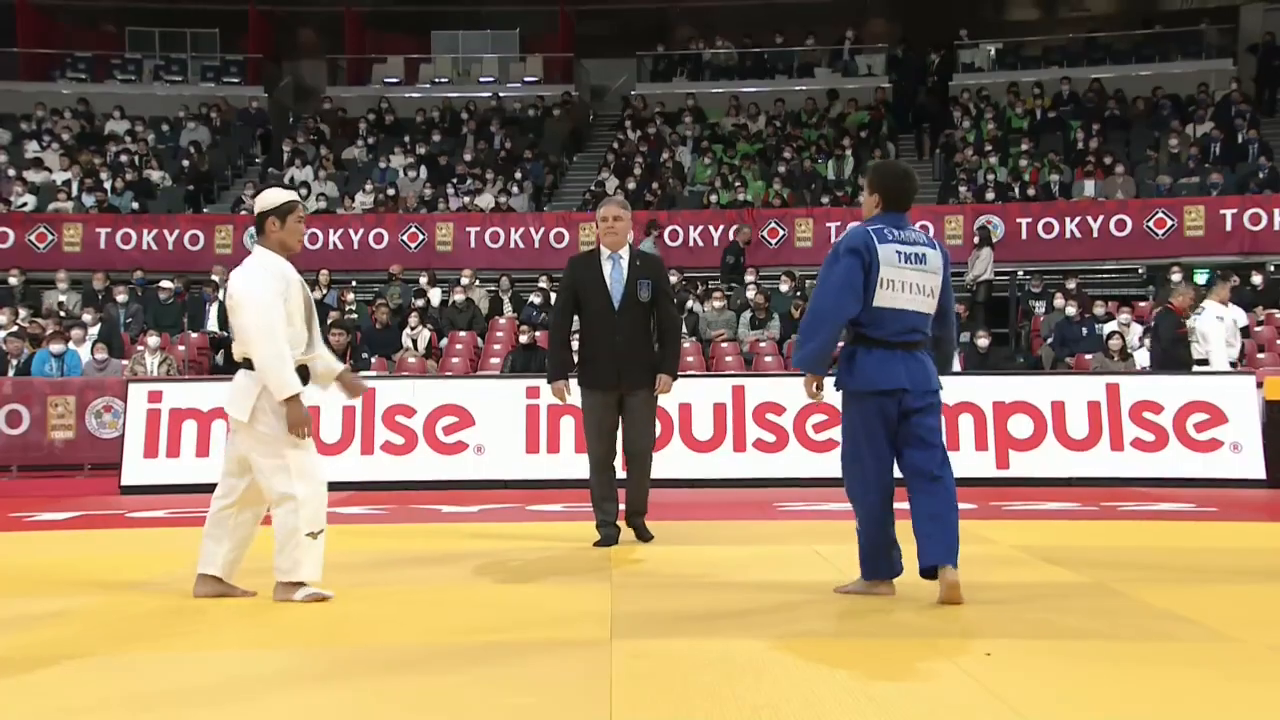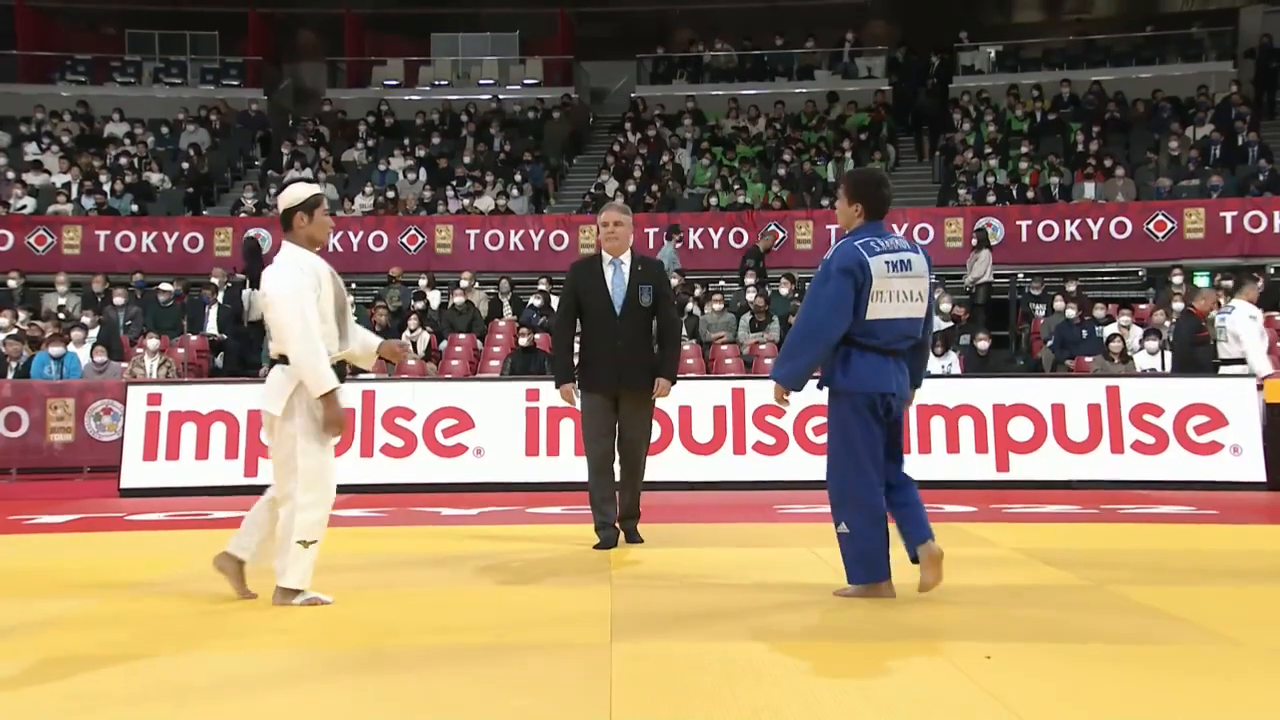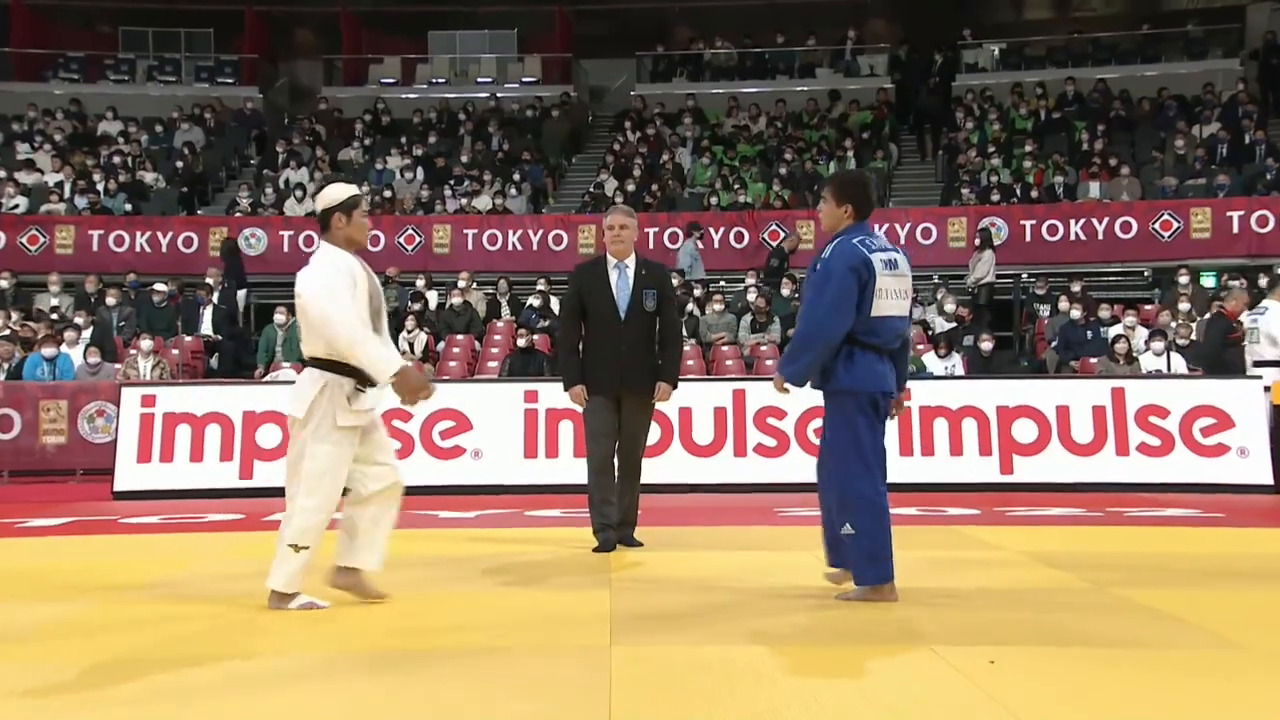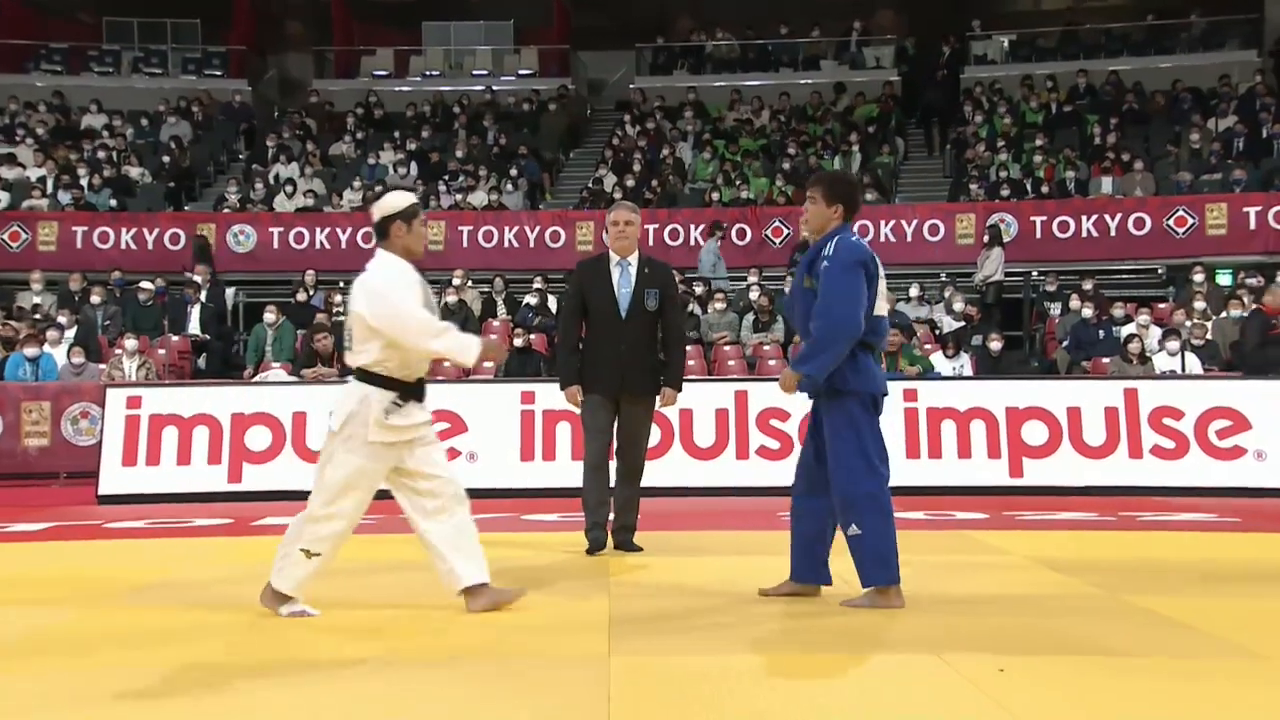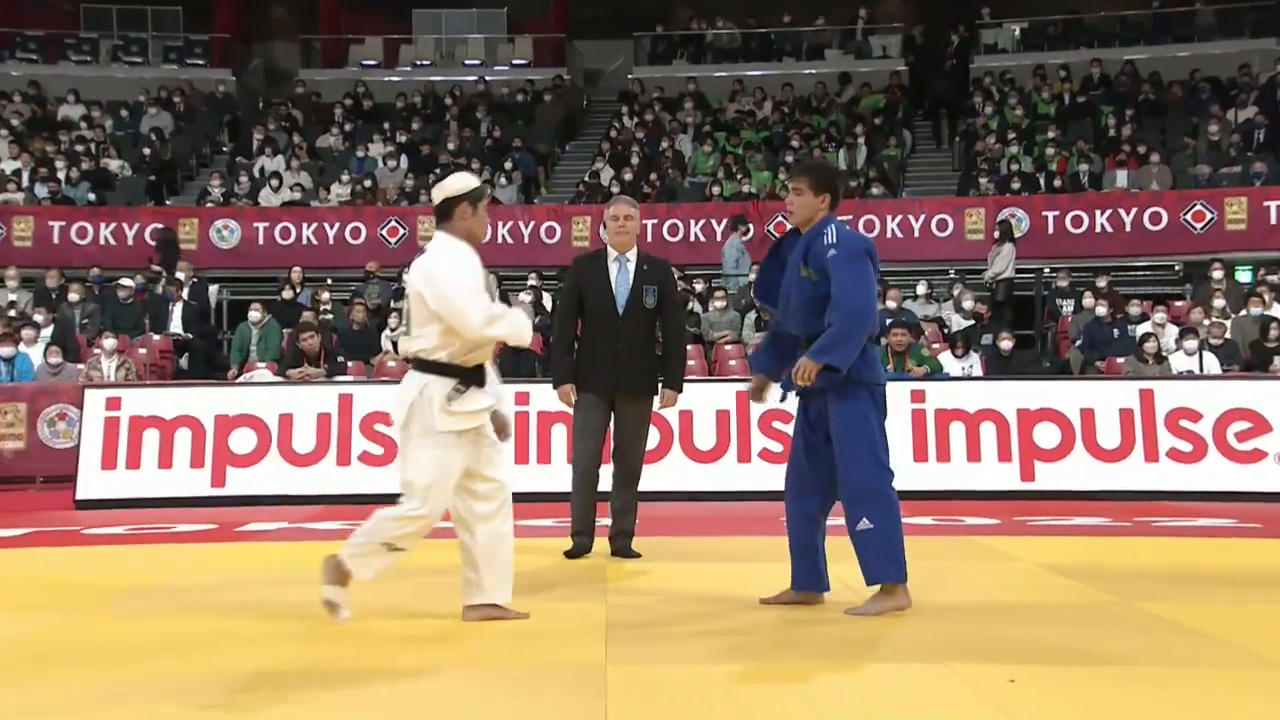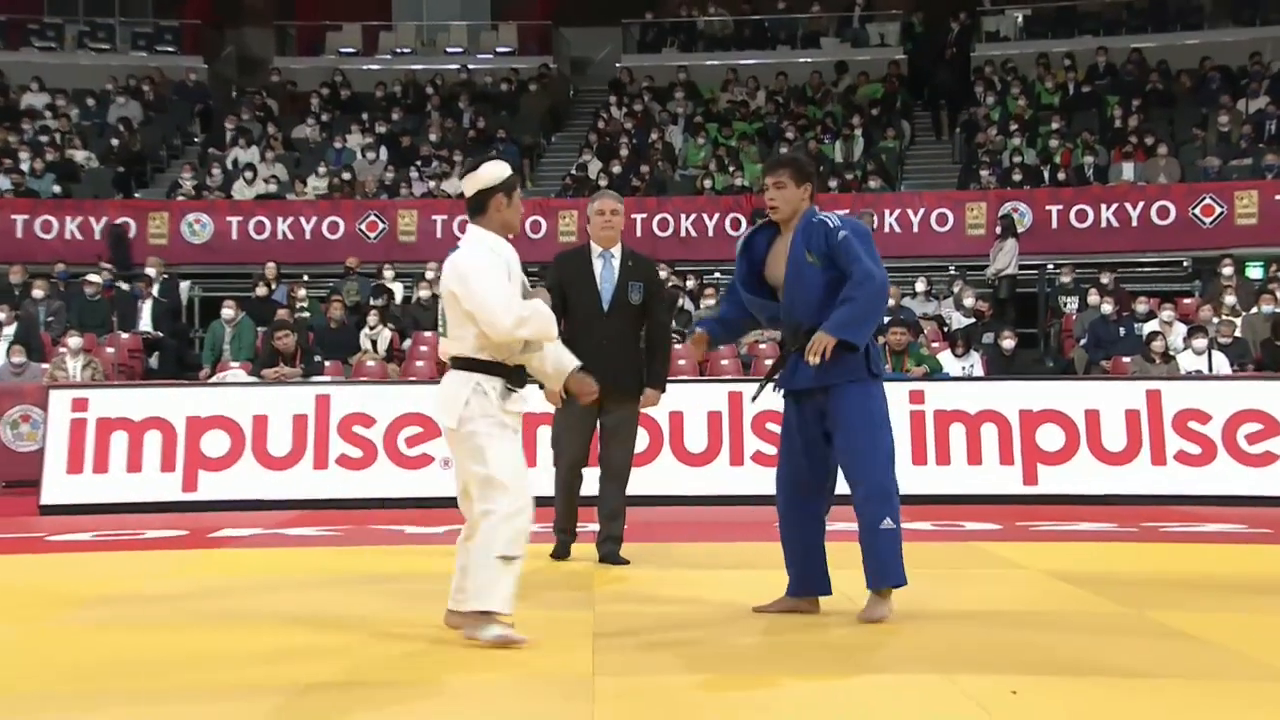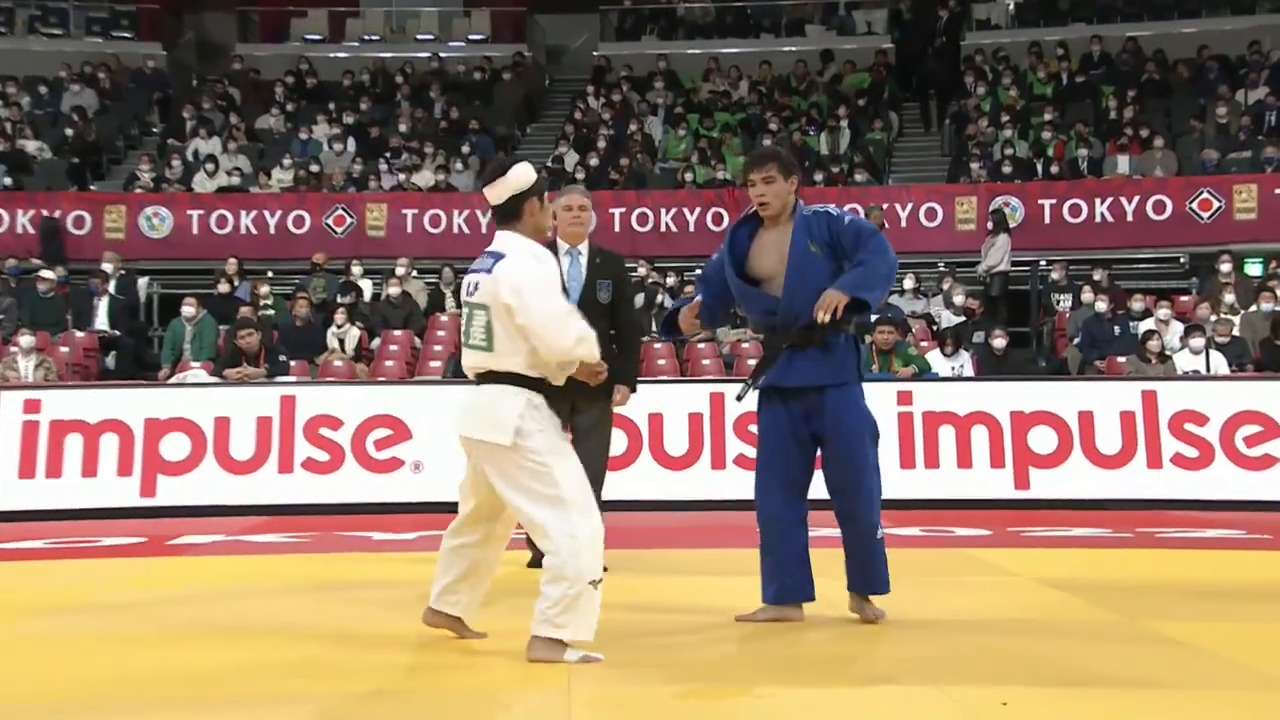
dt=0.2s
person 1, frame 1
left shoulder: (857, 243)
right shoulder: (935, 249)
left elbow: (829, 308)
right elbow: (943, 322)
left wrist: (812, 363)
right wrist: (937, 366)
left hip: (868, 371)
right hip: (918, 371)
left knee: (869, 478)
right knee: (930, 472)
person 1, frame 2
left shoulder: (846, 256)
right shoulder: (916, 254)
left elbow: (817, 324)
right elbow: (923, 325)
left wrist: (787, 375)
right wrist: (910, 380)
left hip: (856, 377)
right hip: (895, 375)
left knee: (853, 480)
right knee: (888, 471)
person 1, frame 3
left shoulder: (841, 254)
right shoulder: (892, 253)
left elbow: (820, 324)
right elbow: (899, 324)
left wrist: (789, 369)
right wrist: (897, 382)
left hip: (851, 376)
right hip: (878, 372)
left knee: (854, 478)
right knee: (838, 472)
person 1, frame 4
left shoulder: (839, 253)
right shoulder: (851, 252)
left elbow: (838, 324)
left wrist: (801, 367)
left hip: (845, 380)
right hip: (844, 380)
left knee: (859, 480)
right knee: (812, 480)
right ankle: (805, 575)
person 1, frame 5
left shoulder: (840, 243)
right shoulder: (802, 245)
left elbow: (857, 310)
right elbow: (789, 318)
left wrist: (821, 357)
right wrist: (766, 367)
left hip: (848, 375)
right hip: (822, 379)
left knee: (864, 477)
right knee: (805, 483)
right ankle: (808, 583)
person 1, frame 6
left shoulder: (835, 230)
right shoulder: (763, 245)
left elbow: (871, 284)
right elbow: (743, 303)
left wrist: (835, 330)
right wrist: (710, 331)
left hip: (849, 368)
right hip: (803, 377)
left knee: (870, 473)
right knee: (798, 485)
left ankle: (883, 587)
right ankle: (805, 590)
person 1, frame 7
left shoulder: (827, 223)
right shoulder: (741, 243)
left elbow: (879, 256)
right elbow: (714, 292)
left wrist: (845, 289)
right wrist: (689, 313)
left hip: (832, 368)
right hip: (781, 371)
left knee: (855, 483)
right knee: (777, 490)
left ankle: (862, 590)
right ankle: (786, 598)
person 2, frame 1
left shoulder: (278, 272)
right shoulder: (256, 274)
left elbow: (302, 341)
right elbow: (266, 345)
left wrist: (339, 374)
right wrist: (292, 397)
left hip: (269, 395)
right hip: (266, 395)
left knee: (241, 489)
right knee: (301, 486)
left ankle: (212, 575)
right ankle: (292, 579)
person 2, frame 2
left shoulder: (312, 266)
right shoulder: (288, 271)
left elbow: (339, 330)
right elbow: (301, 340)
left wrist: (379, 348)
right wrist: (328, 393)
left hip: (307, 391)
right hip: (299, 392)
left knee: (292, 488)
right knee: (309, 492)
left ankle: (236, 556)
right ankle: (289, 584)
person 2, frame 3
left shoulder: (352, 267)
right shoulder: (323, 271)
left elbow: (370, 330)
right elbow: (350, 334)
left wrist: (402, 368)
right wrist: (396, 374)
left hip: (352, 398)
right hip: (328, 394)
left knee: (383, 481)
right knee: (313, 494)
left ankle: (349, 567)
right ankle: (283, 587)
person 2, frame 4
left shoulder: (404, 277)
right shoulder: (380, 280)
right elbow: (420, 335)
left wrist: (418, 402)
right wrist: (477, 348)
left hip: (403, 412)
right hip: (370, 410)
left knee: (442, 497)
right knee: (333, 505)
left ankle: (475, 588)
right ankle: (281, 589)
person 2, frame 5
left shoulder: (459, 260)
right shoulder: (441, 260)
right elbow: (478, 321)
left wrist: (495, 404)
right wrist: (521, 325)
left hip: (463, 399)
right hip: (435, 398)
left knee: (489, 499)
right knee: (423, 505)
left ankle: (485, 598)
right ankle: (343, 567)
person 2, frame 6
left shoulder: (494, 254)
right shoulder: (476, 256)
left elbow: (526, 332)
right elbow: (507, 322)
left wrist: (569, 374)
right wrist: (539, 306)
left hip: (491, 396)
right hip: (475, 397)
left knee: (490, 507)
right knee: (506, 504)
left ankle: (465, 607)
right ankle: (480, 611)
person 2, frame 7
left shoulder: (487, 263)
right shoulder: (527, 262)
right elbow: (559, 336)
left wrist: (572, 366)
right wrist: (583, 345)
left hip: (492, 407)
right hip: (517, 414)
left knee: (484, 518)
right knee: (571, 521)
left ankle: (446, 606)
right ankle: (553, 637)
person 3, frame 1
left shoulder: (652, 265)
right shoulder: (578, 266)
left elbow: (669, 321)
right elbow: (560, 323)
left wrist: (668, 368)
right wrist: (558, 372)
left hip: (641, 376)
right hip: (597, 377)
left knee: (640, 450)
right knee: (600, 454)
left ankle: (637, 514)
right ankle: (607, 525)
person 3, frame 2
left shoulder: (653, 270)
right shoulder: (580, 271)
left elbow: (669, 326)
right elbow: (563, 328)
left wrist: (667, 372)
right wrist: (564, 376)
left hip: (640, 379)
right hip: (596, 380)
left knee: (634, 455)
right knee: (599, 456)
left ankle: (629, 519)
person 3, frame 3
left shoulder: (657, 274)
right shoulder: (583, 274)
left elbow: (671, 330)
right elbow: (568, 331)
left wrist: (667, 376)
right wrist: (572, 379)
left hip: (641, 382)
right hip: (598, 382)
left knee: (632, 458)
right knee: (600, 458)
left ankle: (626, 527)
person 3, frame 4
left shoulder: (660, 273)
right shoulder: (585, 271)
left elbow: (674, 331)
right elbow: (568, 328)
left wrist: (672, 380)
right wrist: (569, 378)
left hip: (641, 383)
right hip: (597, 383)
left knee: (632, 460)
right knee: (595, 457)
left ankle: (625, 531)
right ankle: (596, 532)
person 3, frame 5
left shoulder: (659, 271)
right shoulder: (582, 267)
left elbow: (674, 330)
right elbow: (563, 325)
left wrist: (672, 381)
right wrist: (563, 376)
left hip: (638, 383)
right hip: (592, 382)
left knee: (629, 463)
right knee: (585, 460)
left ankle: (622, 537)
right ankle: (582, 536)
person 3, frame 6
left shoulder: (643, 267)
right shoulder: (565, 263)
left elbow: (659, 329)
left wrist: (656, 381)
left hip: (624, 384)
left knee: (617, 467)
right knee: (568, 462)
left ankle: (610, 543)
right ankle: (564, 536)
person 3, frame 7
left shoulder: (612, 264)
left elbow: (628, 327)
left wrist: (625, 379)
left hip: (596, 384)
left knee: (592, 470)
right ankle: (541, 544)
